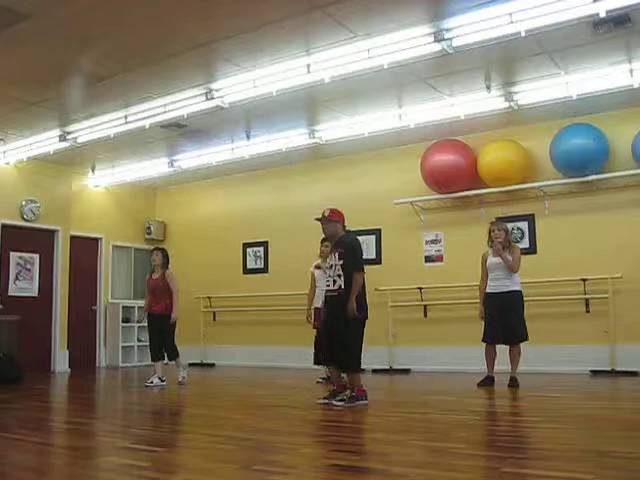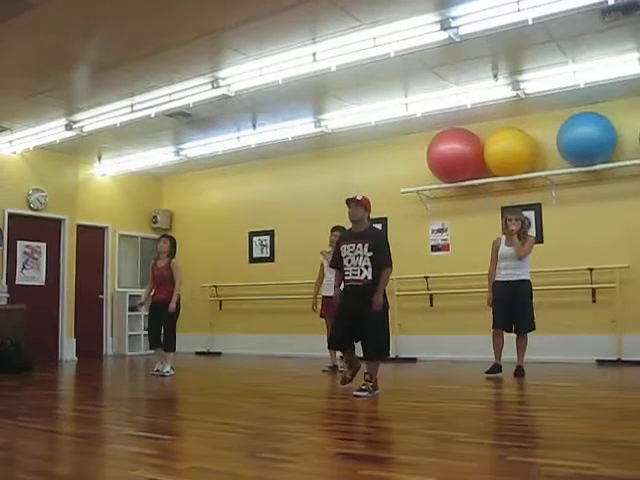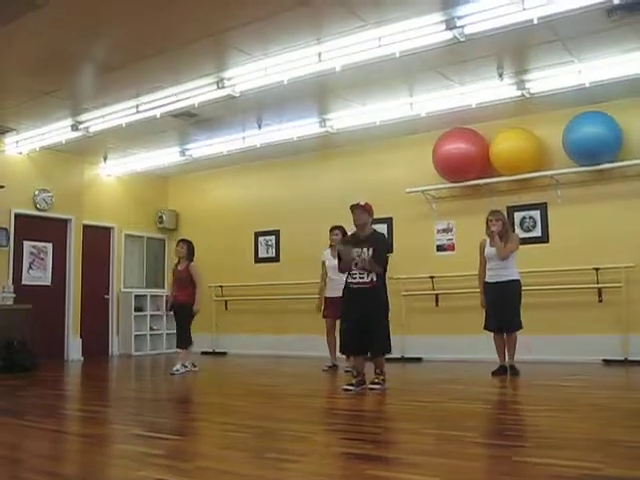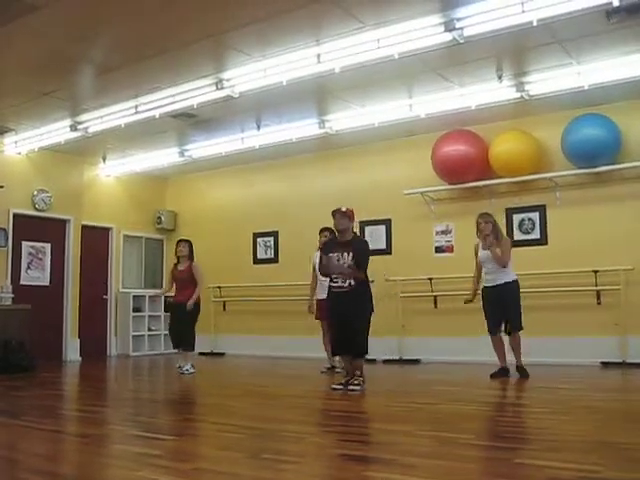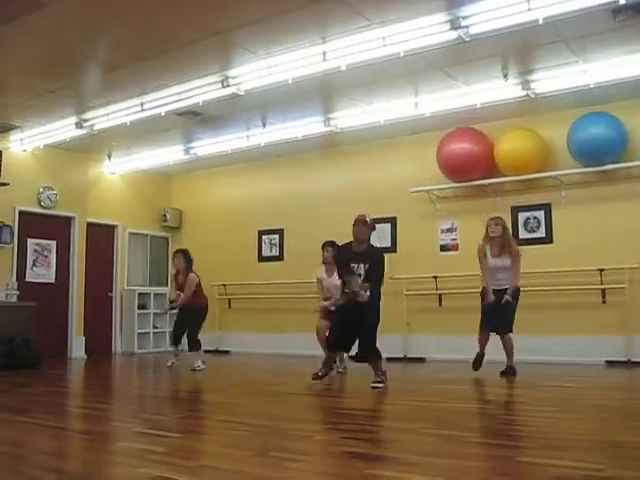
dt=1s
person 1, frame 1
left shoulder: (350, 242)
right shoulder: (335, 247)
left elbow: (359, 272)
left wrist: (352, 300)
right wrist: (326, 304)
left hip: (349, 306)
right hip: (334, 306)
left knee: (348, 350)
right knee: (329, 347)
left ankle: (359, 392)
right ankle: (339, 387)
person 1, frame 2
left shoulder: (377, 236)
right shoulder: (343, 238)
left elbow: (387, 267)
right elbow: (339, 267)
left wrist: (379, 293)
right wrist: (337, 288)
left hip: (370, 297)
right hip: (349, 296)
left knee: (373, 340)
right knee: (340, 337)
left ankle: (371, 381)
right ankle: (352, 366)
person 1, frame 3
left shoulder: (379, 239)
right shoulder: (348, 241)
left elbow: (376, 267)
right elbow: (343, 269)
left wrist: (353, 256)
right wrist: (345, 256)
left hip: (375, 297)
right hip: (352, 297)
left knee: (377, 339)
right knee: (354, 339)
left ankle: (379, 375)
right ankle: (359, 376)
person 1, frame 4
left shoulder: (360, 244)
right shoulder: (328, 246)
left elbow: (360, 274)
right elbow: (324, 272)
left wrist: (340, 269)
right wrist: (326, 267)
left hip: (358, 300)
right hip: (336, 300)
left knee: (357, 340)
right knee: (339, 340)
left ankle: (359, 377)
right ankle: (349, 375)
person 1, frame 5
left shoulder: (376, 256)
right shoulder: (343, 252)
left elbow: (372, 286)
right elbow: (347, 279)
left wrist: (343, 299)
right wrist: (355, 290)
left hip: (367, 306)
right hip: (347, 303)
left knee: (368, 344)
right knee: (335, 339)
left ankle: (380, 374)
right ankle: (326, 367)
person 2, frame 1
left shoulder: (514, 249)
right shoulder: (486, 255)
left elbow: (514, 269)
right elbow: (483, 281)
left wrist: (501, 253)
right wrist: (481, 303)
left hip: (512, 295)
right hip: (492, 297)
left knee: (514, 338)
right knee: (490, 339)
left ankle: (513, 375)
right ankle: (490, 375)
person 2, frame 2
left shoulder: (528, 239)
right shoulder: (498, 242)
left elbow: (521, 254)
right elbow: (492, 268)
left wrist: (515, 236)
right wrist: (490, 291)
left hip: (521, 285)
right hip: (501, 285)
left knee: (522, 328)
right knee: (498, 326)
left ankle: (520, 365)
right ankle: (497, 362)
person 2, frame 3
left shoulder: (512, 238)
right shoulder: (484, 243)
left elbow: (504, 255)
right elbow: (482, 269)
left wrist: (496, 237)
right wrist: (482, 293)
left hip: (510, 284)
right hip: (491, 286)
left knee: (511, 326)
right knee: (495, 327)
left ankle: (511, 363)
right ankle: (502, 364)
person 2, frame 4
left shoulder: (504, 241)
right shoulder: (478, 246)
left elbow: (504, 263)
right elbow: (478, 271)
left wrist: (492, 246)
right wrist: (473, 293)
left hip: (507, 285)
right hip: (489, 289)
left knee: (513, 327)
right knee: (494, 330)
left ankle: (519, 364)
right ankle: (503, 366)
person 2, frame 5
left shoulder: (512, 247)
right shoulder: (483, 248)
left elbow: (516, 273)
right elbow: (485, 272)
left wrist: (508, 293)
right wrist: (489, 294)
left hip: (510, 291)
right hip: (490, 291)
left knee: (503, 330)
right knee: (485, 326)
left ankle: (510, 365)
right ankle: (481, 353)
person 3, frame 1
right shoulder: (315, 266)
right elbow: (312, 289)
left wrist: (324, 267)
right wrist: (308, 308)
right hip: (319, 306)
right knee: (321, 341)
right ankle: (327, 373)
person 3, frame 2
right shoulder: (324, 254)
right elbow: (320, 278)
left wrist: (329, 258)
right wrist: (314, 297)
right hip: (327, 295)
right knee: (330, 330)
right ankle: (333, 362)
person 3, frame 3
right shoulder: (326, 254)
right elbow: (323, 278)
right wrist: (320, 298)
right hip: (330, 296)
right knee: (330, 329)
left ankle: (349, 361)
right ankle: (333, 361)
person 3, frame 4
right shoulder: (316, 256)
right elbow: (314, 280)
right wrist: (311, 299)
right hip: (321, 298)
right knee: (325, 331)
right ankle: (332, 363)
person 3, frame 5
right shoulder: (321, 271)
right elbow: (321, 293)
right wrist: (325, 297)
right hip: (329, 307)
right knee: (320, 329)
left ankle: (341, 363)
person 4, frame 1
left shoulder: (168, 273)
right shoulder: (149, 277)
left elbow: (175, 293)
left wrist: (174, 311)
right wrist: (143, 313)
left hip: (166, 313)
right hip: (153, 314)
left knee: (168, 343)
right knee: (154, 344)
left ankle: (181, 369)
right ankle: (159, 376)
person 4, frame 2
left shoulder: (173, 263)
right shoulder: (154, 263)
left elbow: (178, 283)
right elbow: (151, 283)
left wrist: (174, 302)
right wrist: (144, 299)
left hip: (169, 302)
right hip: (156, 301)
left knee: (169, 332)
right knee: (153, 331)
left ankle: (169, 365)
right ankle: (161, 362)
person 4, frame 3
left shoulder: (191, 266)
right shoulder: (175, 267)
left elbow: (198, 285)
left wrist: (196, 303)
right wrist: (169, 303)
left hip: (188, 303)
right hip: (178, 303)
left knee: (182, 331)
right knee: (184, 332)
left ankle: (180, 363)
right ankle: (188, 362)
person 4, frame 4
left shoulder: (193, 266)
right shoulder: (174, 267)
left elbow: (199, 285)
right elbow: (170, 286)
left wrist: (193, 300)
right wrist: (160, 294)
left hip: (190, 304)
right hip: (177, 303)
left knee: (188, 332)
right knee: (174, 331)
left ankle: (189, 364)
right ankle: (183, 360)
person 4, frame 5
left shoulder: (191, 277)
right shoulder: (176, 276)
left elbow: (185, 297)
right elbow: (178, 293)
left wrist: (173, 305)
right wrist: (175, 297)
left hip: (199, 307)
right hip: (186, 306)
left knee: (192, 334)
right knee: (177, 331)
left ankle: (200, 361)
right ankle: (174, 356)
